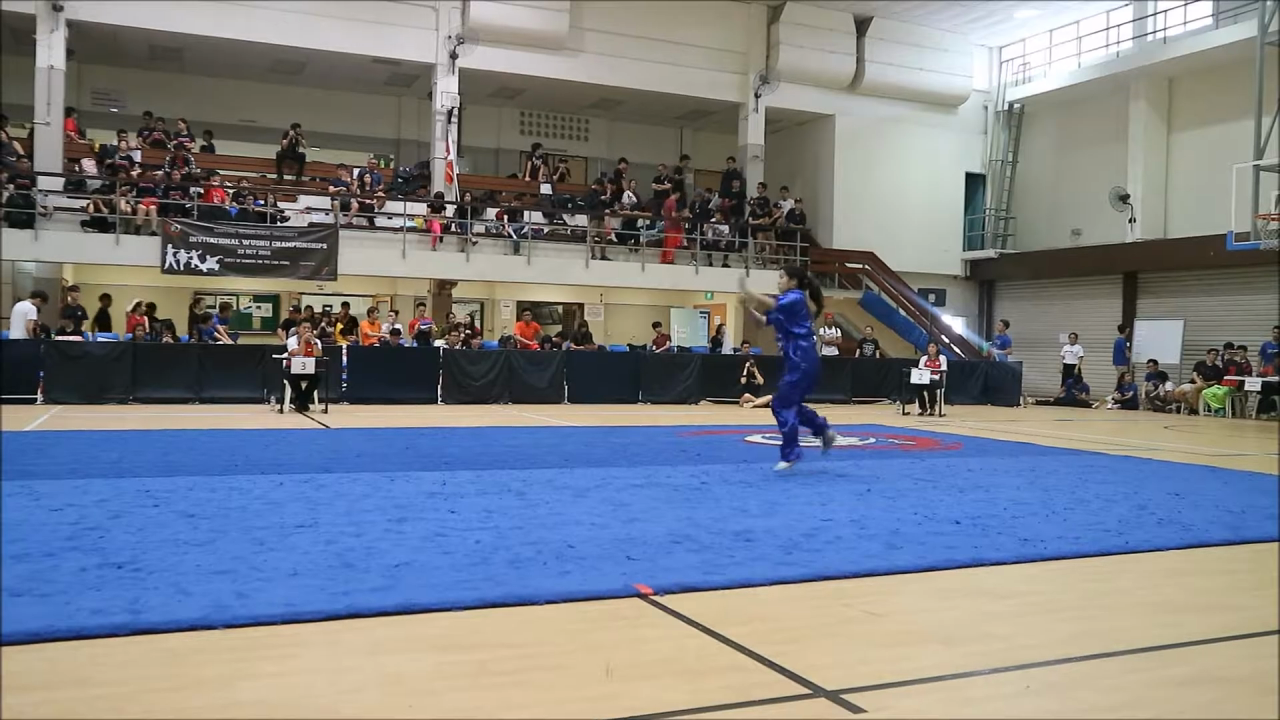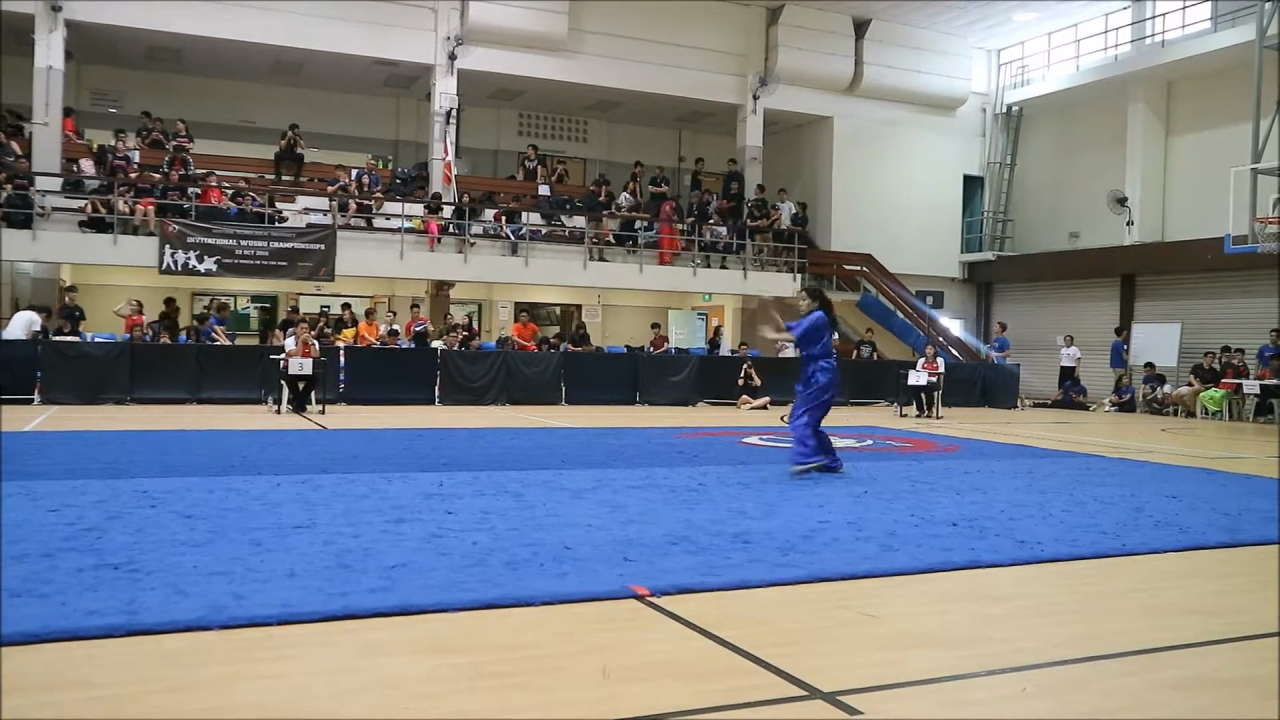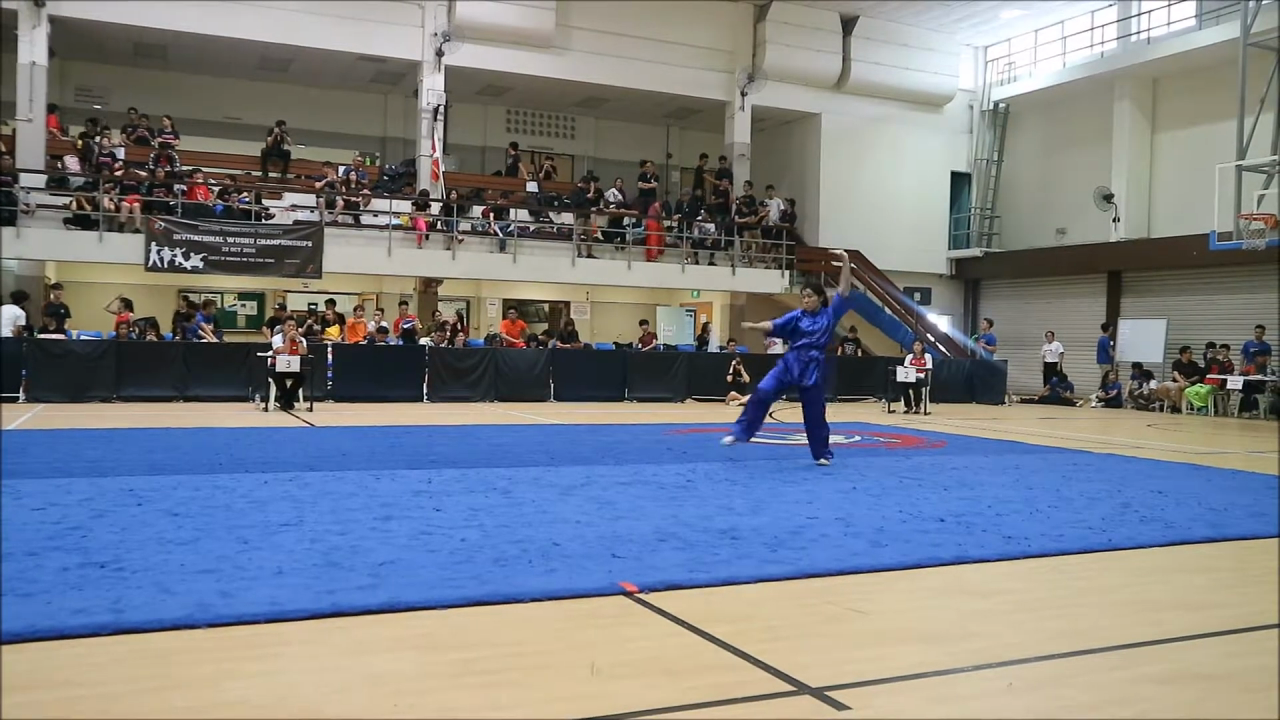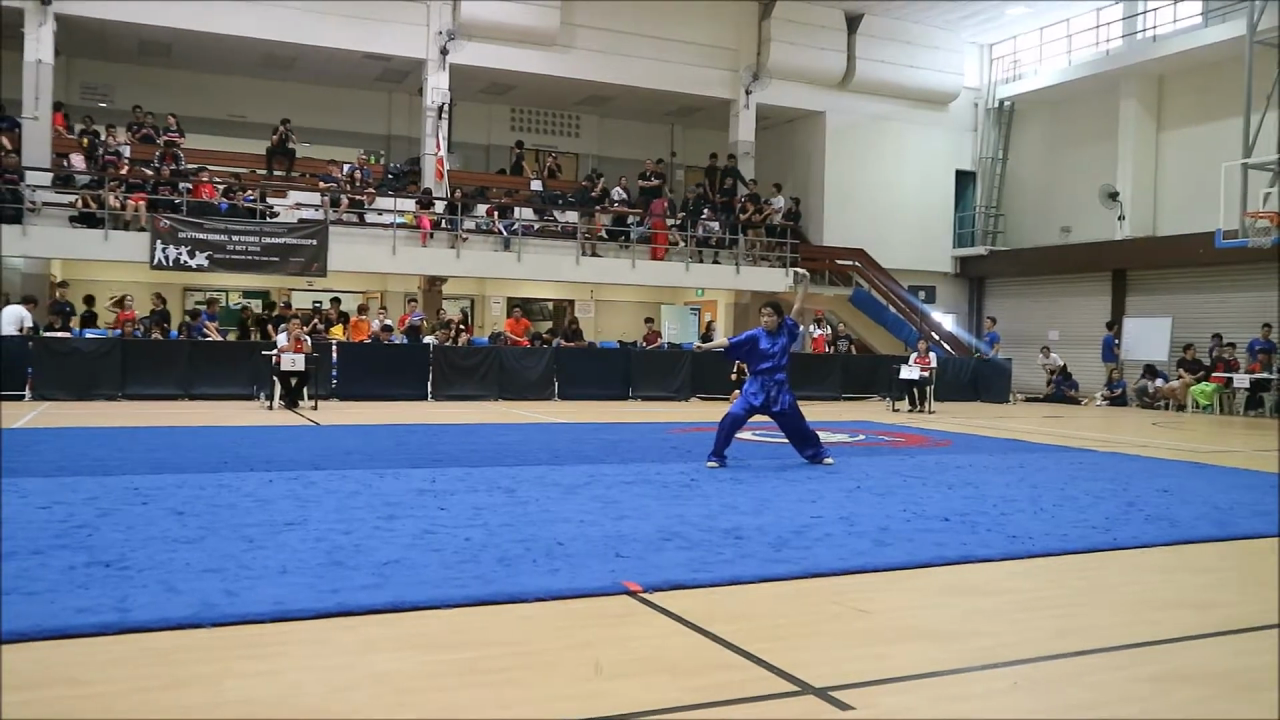
dt=1s
person 1, frame 1
left shoulder: (795, 298)
right shoulder: (789, 300)
left elbow: (773, 304)
right elbow: (766, 319)
left wrist: (747, 292)
right wrist: (752, 311)
left hip: (800, 358)
right hip: (799, 358)
left knee: (783, 405)
right knee: (790, 403)
left ankle: (790, 455)
right ankle: (823, 431)
person 1, frame 2
left shoulder: (817, 318)
right shoulder: (810, 320)
left elbow: (794, 337)
right elbow: (787, 328)
left wrist: (772, 336)
left hip: (820, 376)
right hip: (819, 375)
left knee: (800, 418)
right knee: (810, 422)
left ankle: (808, 458)
right ankle: (830, 462)
person 1, frame 3
left shoulder: (830, 314)
right shoulder: (796, 316)
left elbow: (844, 289)
right elbow: (772, 325)
left wrist: (846, 262)
right wrist: (753, 326)
left hip: (813, 367)
right hip: (790, 362)
left knee: (815, 414)
right knee: (763, 393)
left ankle: (821, 453)
right ankle: (740, 432)
person 1, frame 4
left shoulder: (786, 332)
right shoulder: (754, 336)
left elbow: (798, 307)
right elbow: (729, 342)
left wrist: (804, 282)
right wrist: (705, 346)
left hip: (779, 388)
right hip: (756, 388)
left knee: (797, 425)
right knee: (733, 417)
left ankle: (819, 454)
right ankle: (716, 457)
